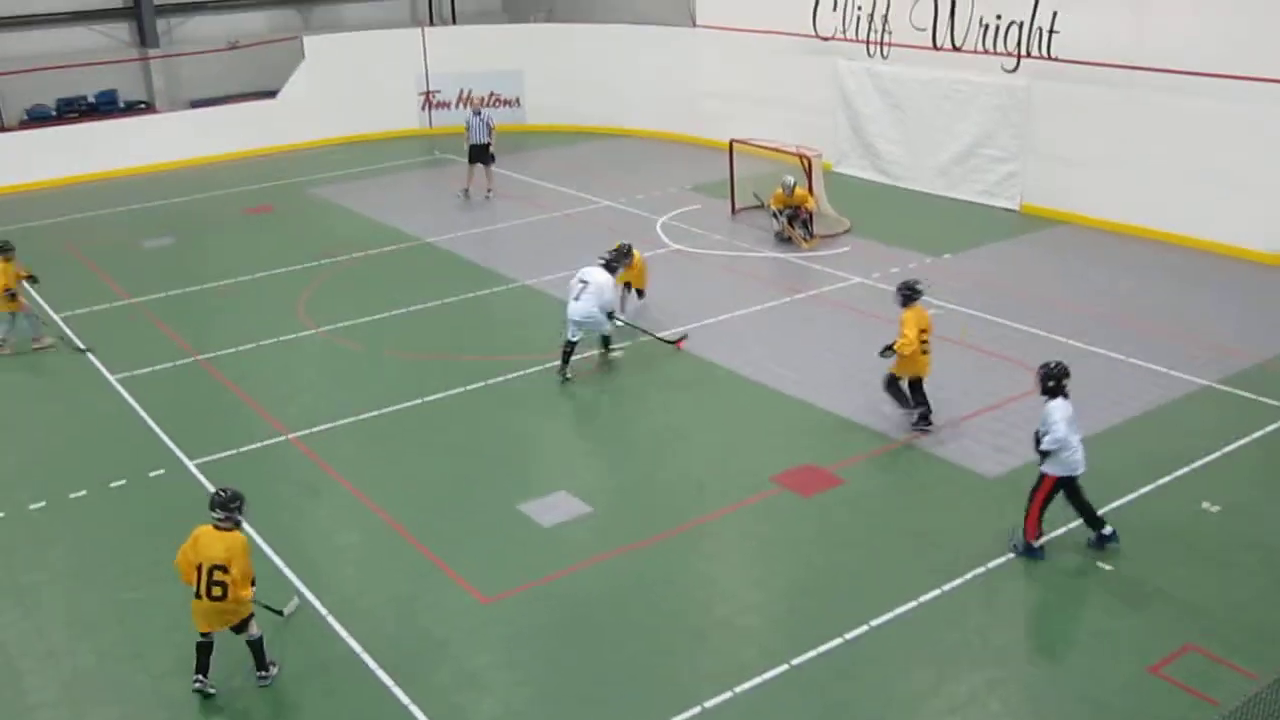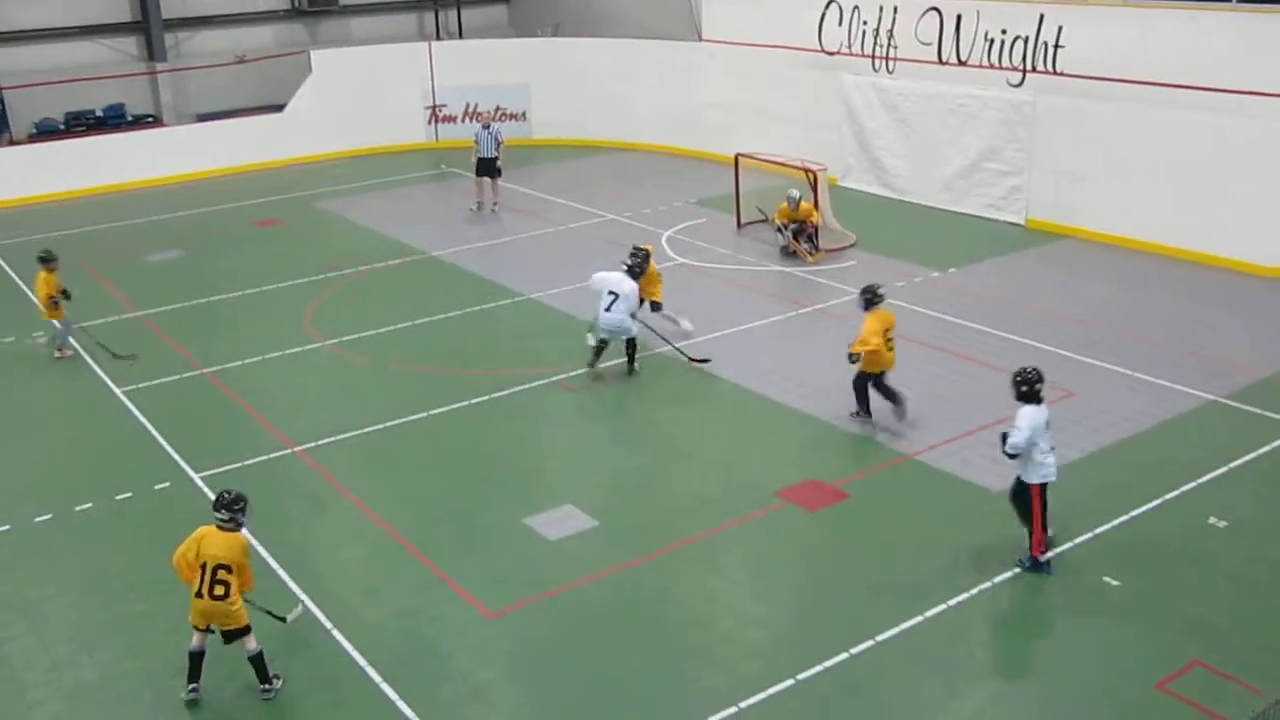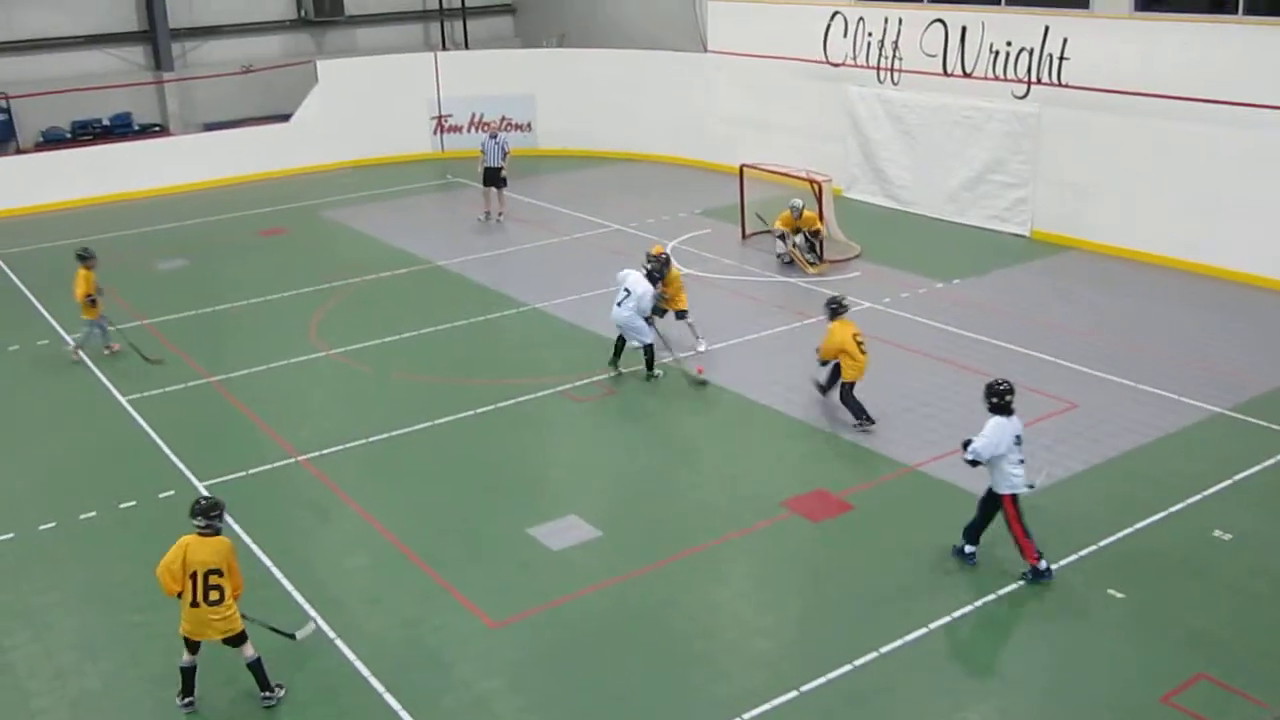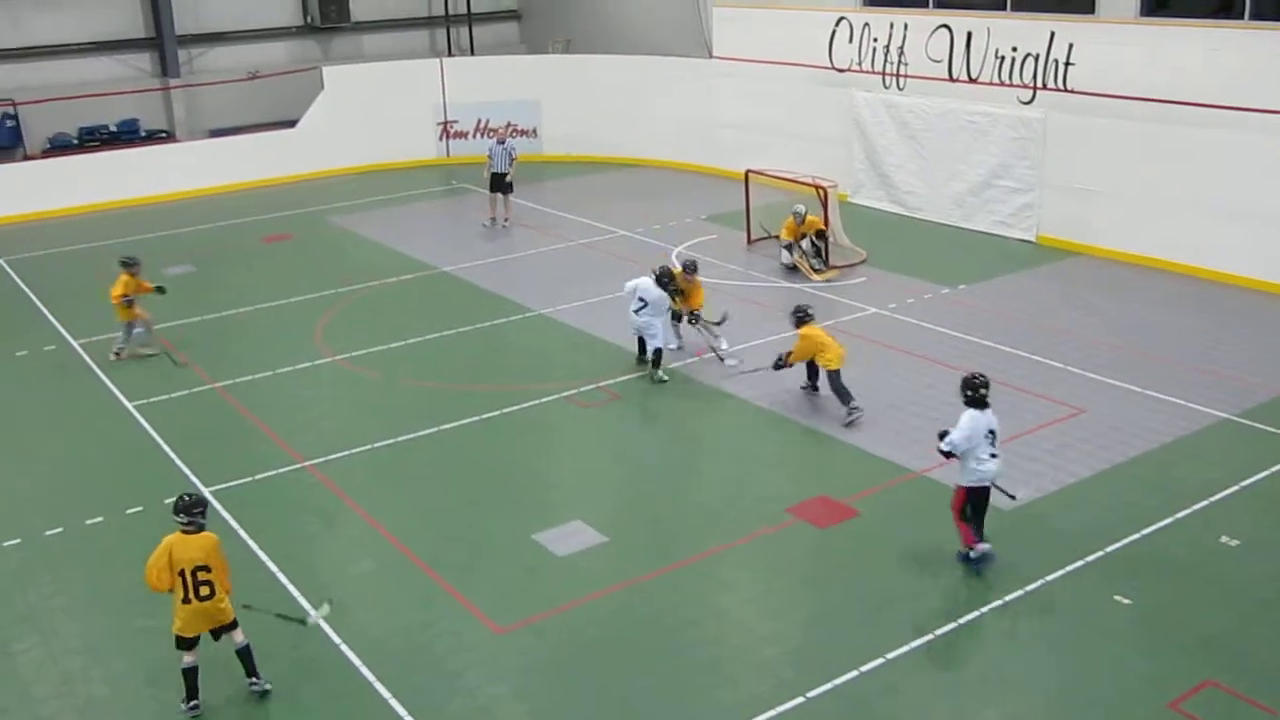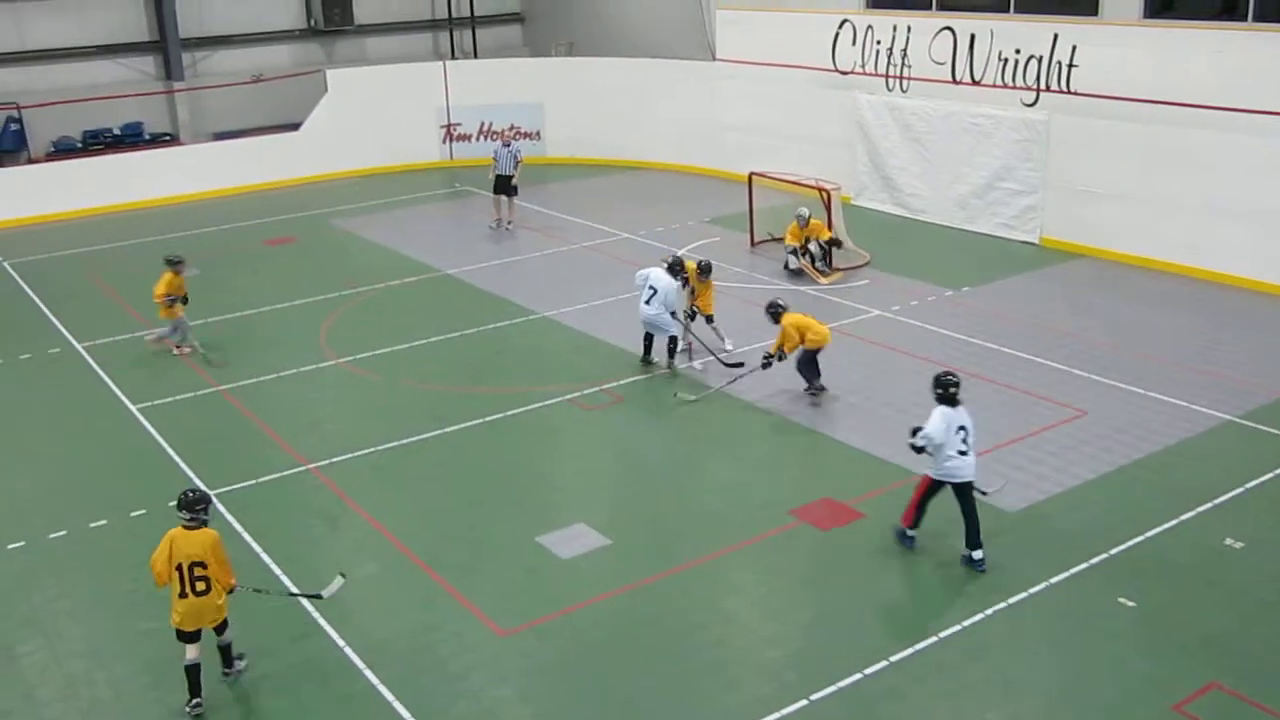
dt=0.2s
person 1, frame 1
left shoulder: (200, 533)
right shoulder: (239, 540)
left elbow: (183, 562)
right elbow: (241, 577)
right wrist: (247, 593)
left hip: (201, 602)
right hip: (229, 602)
left knee: (206, 633)
right knee: (251, 627)
left ankle: (200, 677)
right ankle: (263, 671)
person 1, frame 2
left shoulder: (202, 534)
right shoulder: (240, 542)
left elbow: (181, 559)
right elbow: (245, 577)
left wrist: (195, 580)
right wrist: (240, 590)
left hip: (200, 603)
right hip: (228, 605)
left knee: (199, 636)
right knee: (248, 640)
left ankle: (192, 685)
right ankle: (266, 684)
person 1, frame 3
left shoulder: (184, 544)
right shoulder: (224, 545)
left elbow: (166, 572)
right elbow: (235, 579)
left wrist: (178, 591)
right wrist: (232, 598)
left hip: (194, 614)
right hip: (223, 611)
left knee: (190, 654)
right knee: (247, 648)
left ankle: (187, 698)
right ankle: (267, 692)
person 1, frame 4
left shoulder: (170, 543)
right shoulder: (210, 540)
left elbow: (154, 573)
right elbow: (222, 572)
left wrist: (171, 587)
right wrist: (224, 591)
left hip: (187, 609)
right hip: (215, 603)
left knee: (188, 653)
right knee: (236, 633)
left ankle: (192, 701)
right ankle: (254, 679)
person 1, frame 5
left shoulder: (172, 537)
right shoulder: (211, 537)
left elbow: (158, 565)
right elbow: (222, 568)
right wrist: (230, 585)
left hip: (186, 605)
right hip: (212, 599)
left knee: (191, 649)
right knee: (223, 633)
left ankle: (195, 700)
right ankle: (229, 667)
person 2, frame 1
left shoulder: (1055, 407)
right shoulder: (1060, 402)
left elbow: (1058, 437)
left wrist: (1043, 446)
right wrist: (1043, 441)
left hip: (1059, 464)
right hip: (1070, 459)
left knee: (1037, 500)
right knee: (1076, 499)
left ankle: (1032, 545)
right ankle: (1105, 533)
person 2, frame 2
left shoulder: (1027, 413)
right shoulder: (1039, 407)
left elbow: (1018, 443)
left wrist: (1007, 444)
right wrist: (1011, 441)
left hip: (1036, 471)
right hip: (1034, 467)
left knee: (1037, 513)
right knee: (1018, 497)
left ankle: (1040, 558)
right ankle: (1043, 536)
person 2, frame 3
left shoulder: (996, 425)
right shoulder: (1013, 420)
left elbow: (980, 449)
left wrist: (969, 448)
right wrist: (975, 451)
left hip: (1005, 482)
right hip: (1011, 475)
left knee: (1016, 526)
right knee: (984, 510)
left ankle: (1040, 567)
right ankle: (968, 548)
person 2, frame 4
left shoulder: (970, 416)
right shoulder: (990, 414)
left elbow: (956, 441)
left wrist: (944, 443)
right wrist: (957, 451)
left hip: (973, 473)
right hip: (990, 469)
left knee: (959, 511)
right knee: (978, 512)
left ankle: (980, 548)
right ankle: (975, 554)
person 2, frame 5
left shoulder: (941, 413)
right shoulder: (962, 412)
left elbow: (932, 435)
left wrist: (918, 439)
left hip: (942, 469)
right hip: (966, 467)
left knee: (919, 499)
right knee: (969, 511)
left ankle: (908, 533)
right ankle: (977, 555)
